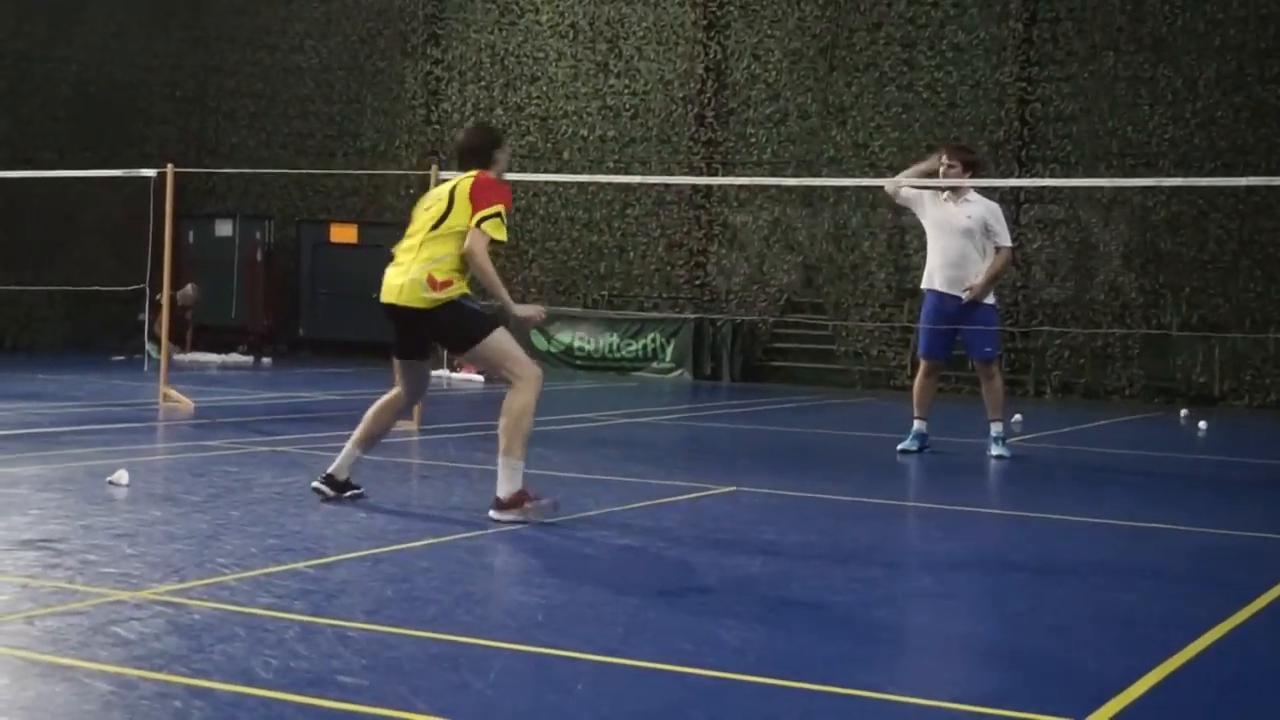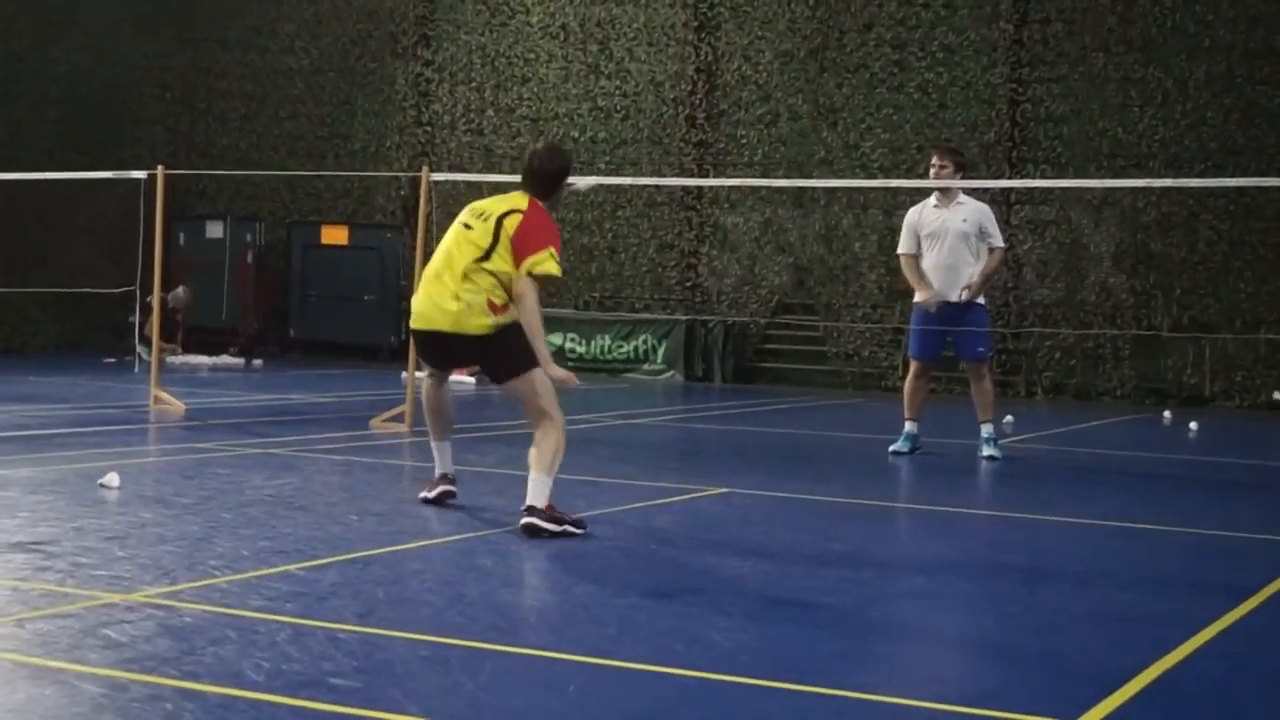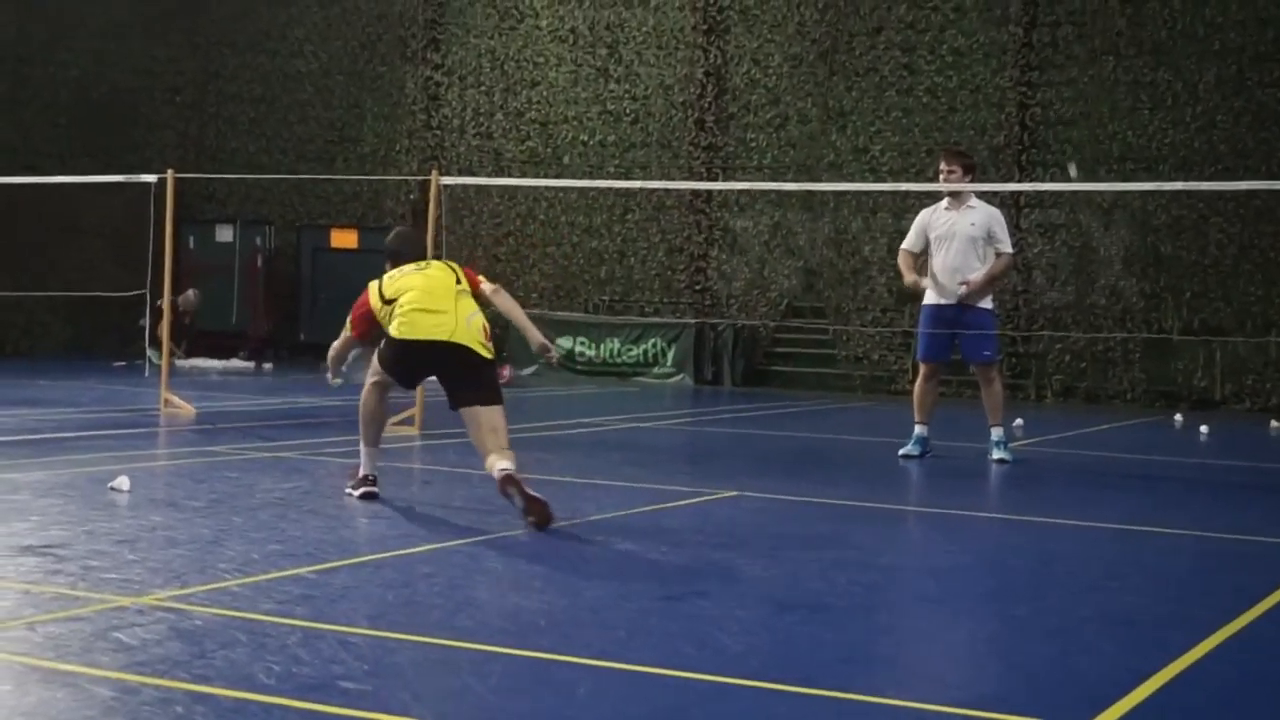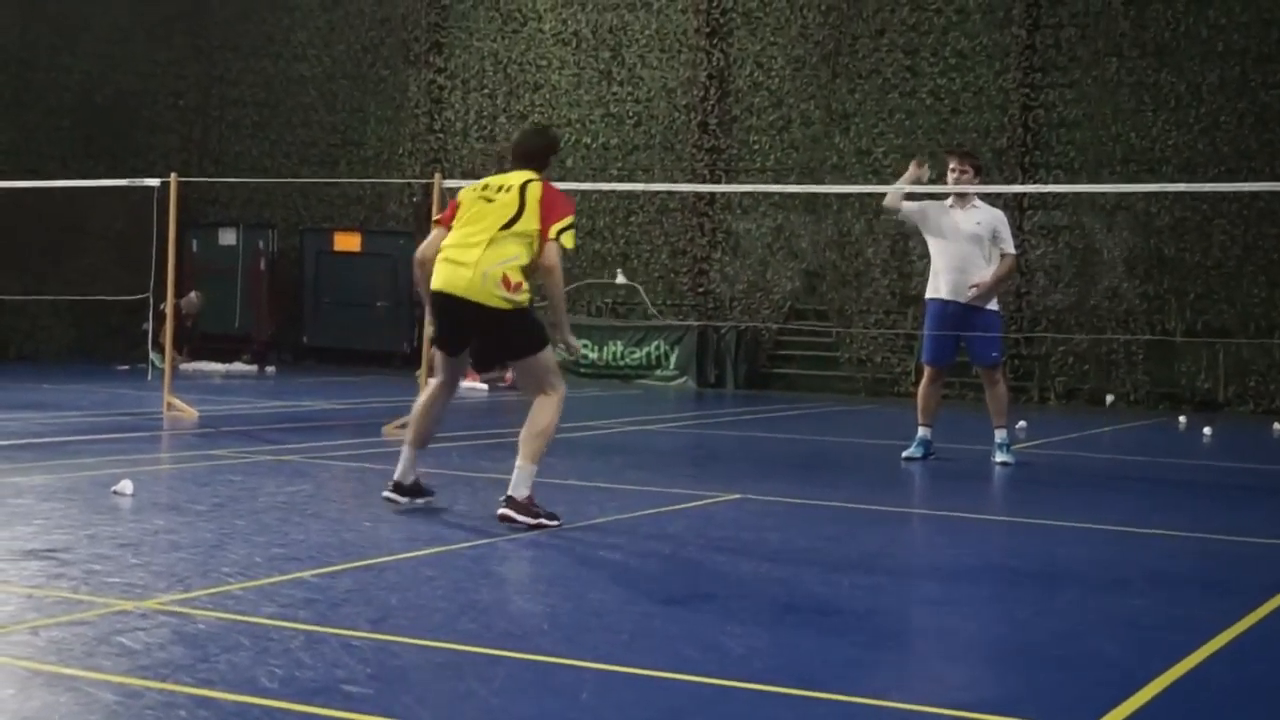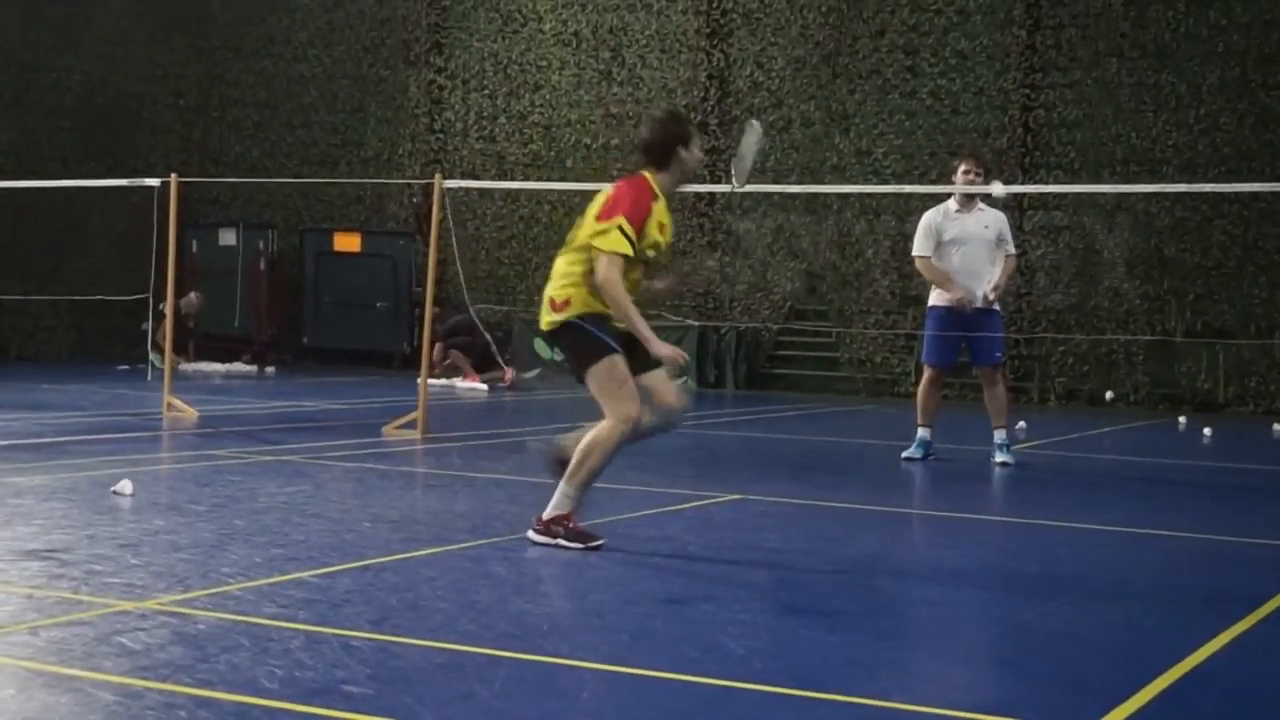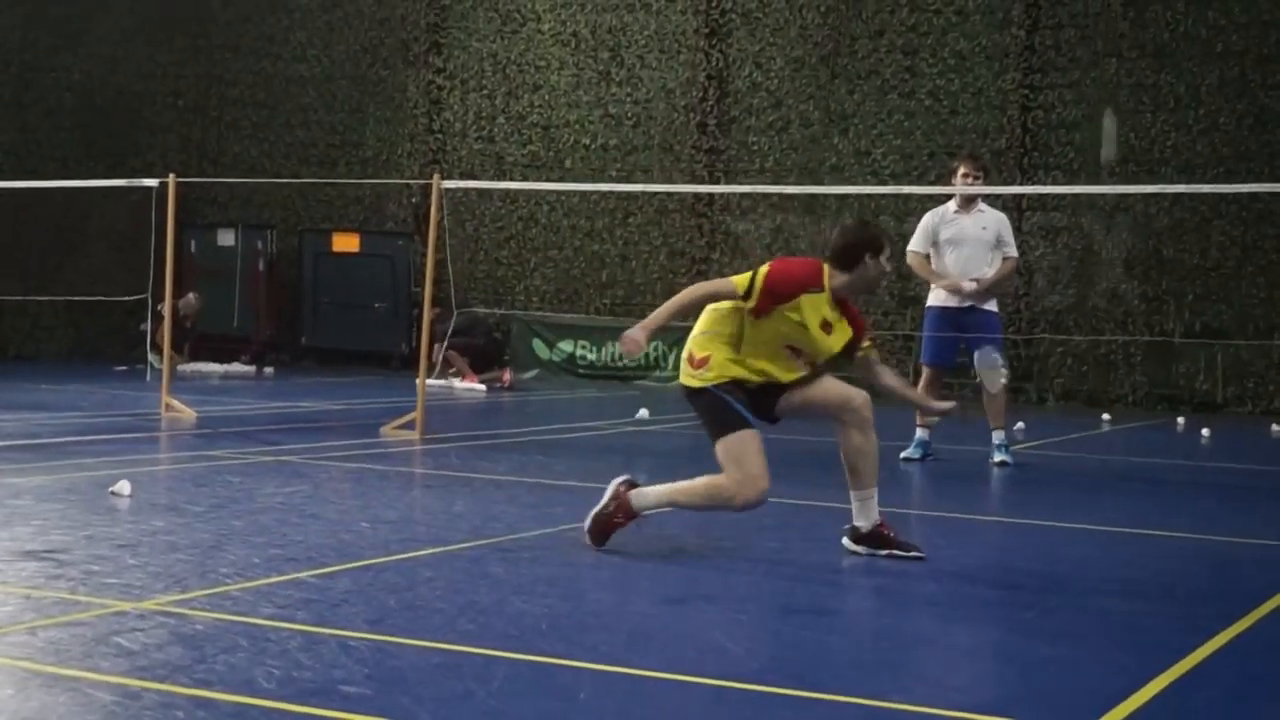
dt=0.4s
person 1, frame 1
left shoulder: (439, 193)
right shoulder: (492, 188)
right elbow: (474, 250)
right wrist: (512, 306)
left hip: (397, 292)
right hip: (434, 295)
left knee: (408, 392)
right knee: (526, 377)
left ankle: (336, 476)
right ankle: (508, 496)
person 1, frame 2
left shoulder: (479, 207)
right shoulder: (539, 225)
right elbow: (524, 291)
right wrist: (546, 362)
left hip: (427, 320)
right hip: (479, 323)
left knee: (435, 375)
right knee: (549, 419)
left ankle: (442, 476)
right ankle: (538, 505)
person 1, frame 3
left shoulder: (377, 287)
right shoulder: (453, 270)
left elbow: (341, 348)
right elbow: (493, 293)
left wrist: (334, 371)
right wrist: (535, 336)
left hip: (409, 338)
right hip: (468, 347)
left knee: (376, 380)
right knee: (497, 452)
left ankle: (366, 476)
right ankle: (509, 476)
person 1, frame 4
left shoulder: (473, 190)
right shoulder: (554, 198)
left elbow: (425, 256)
right elbow: (550, 263)
left wrist: (432, 308)
right wrist: (564, 331)
left hip: (450, 289)
right hip: (498, 296)
left knee: (446, 382)
right knee: (551, 391)
left ankle: (402, 480)
right ankle: (519, 499)
person 1, frame 5
left shoulder: (655, 202)
right shoulder: (631, 196)
right elbow: (605, 276)
right wrist: (649, 339)
left hip: (603, 313)
right hip: (576, 310)
left knee: (671, 405)
right knee: (626, 416)
left ankle: (570, 453)
right ankle: (554, 519)
person 1, frame 6
left shoulder: (846, 316)
right shoulder: (797, 276)
left elbow: (874, 370)
right elbow: (711, 288)
left wrist: (923, 403)
right wrist: (646, 327)
left hip: (763, 376)
right hip: (716, 373)
left knee: (857, 405)
right knee: (749, 490)
left ankle: (866, 528)
right ankle: (629, 499)
person 2, frame 1
left shoulder: (988, 208)
right shoulder: (928, 200)
left elbow: (1005, 252)
right elbow: (892, 188)
left wrist: (984, 283)
right wrist: (923, 167)
left hip: (977, 302)
right hip: (938, 299)
left knee: (987, 368)
right knee: (928, 366)
left ankle: (997, 436)
right ankle: (919, 431)
person 2, frame 2
left shoulder: (979, 211)
right shoulder: (917, 213)
left elbow: (997, 250)
right elbow: (906, 257)
left wrist: (980, 281)
right wrist: (923, 289)
left hip: (969, 304)
right hip: (929, 304)
left knee: (978, 369)
right knee: (918, 368)
left ankle: (987, 436)
right ankle: (910, 433)
person 2, frame 3
left shoulder: (989, 215)
right shoulder: (928, 215)
left elbow: (1005, 257)
right elbow: (907, 252)
left wrist: (981, 282)
right wrist: (910, 275)
left hip: (977, 307)
right hip: (936, 305)
left knee: (987, 372)
right knee: (928, 371)
left ankle: (997, 439)
right ankle: (920, 436)
person 2, frame 4
left shoulder: (994, 216)
right shoulder: (931, 210)
left elbow: (1009, 258)
right elbow: (890, 204)
left wrist: (990, 283)
right wrist: (911, 177)
left hip: (982, 307)
right hip: (941, 305)
left knee: (992, 374)
right knee: (932, 372)
left ankle: (1001, 442)
right ankle: (923, 439)
person 2, frame 5
left shoulder: (996, 218)
right shoulder: (934, 216)
left elbow: (1010, 255)
right elbow: (921, 260)
left wrist: (1001, 282)
right wrist: (951, 289)
left hip: (985, 309)
right hip: (945, 308)
left knee: (992, 374)
right knee: (933, 373)
left ankle: (1000, 442)
right ankle: (923, 439)
person 2, frame 6
left shoulder: (997, 219)
right shoulder: (935, 217)
left elbow: (1011, 259)
right elbow: (914, 256)
left wrist: (991, 281)
right wrist: (940, 281)
left hip: (983, 309)
right hip: (942, 307)
right knee: (931, 373)
left ankle: (998, 443)
right ankle: (922, 440)
